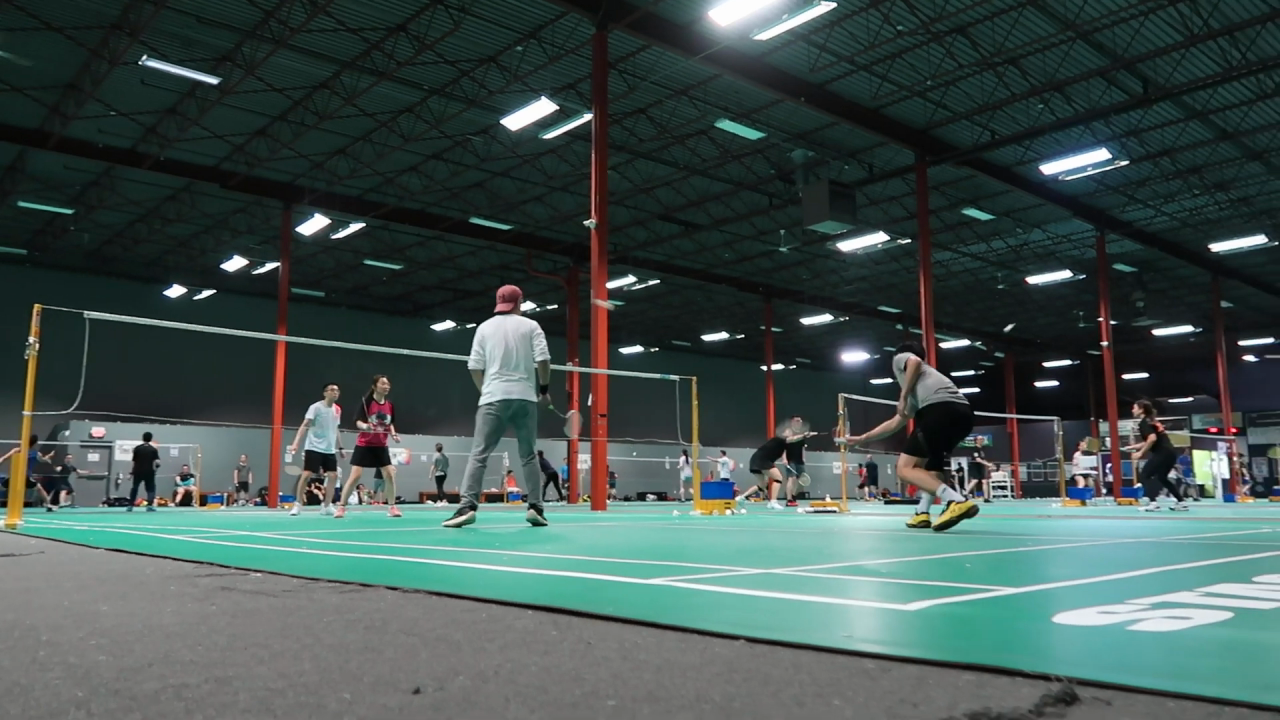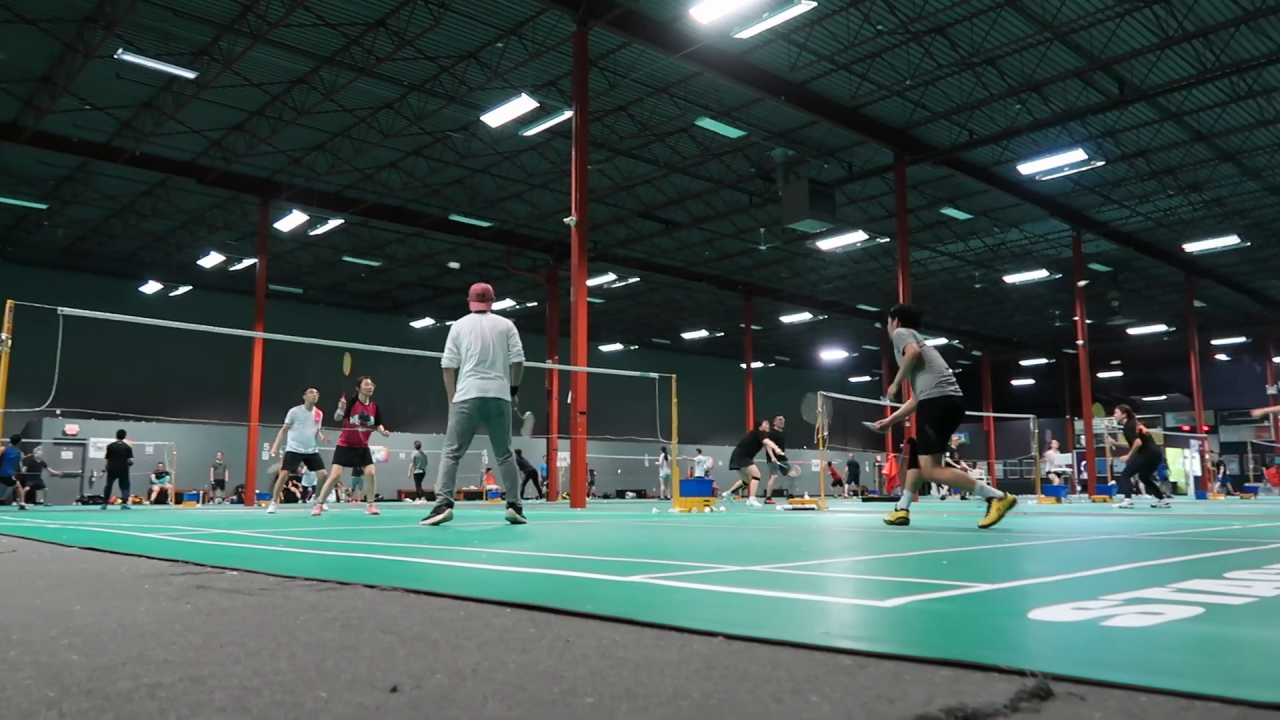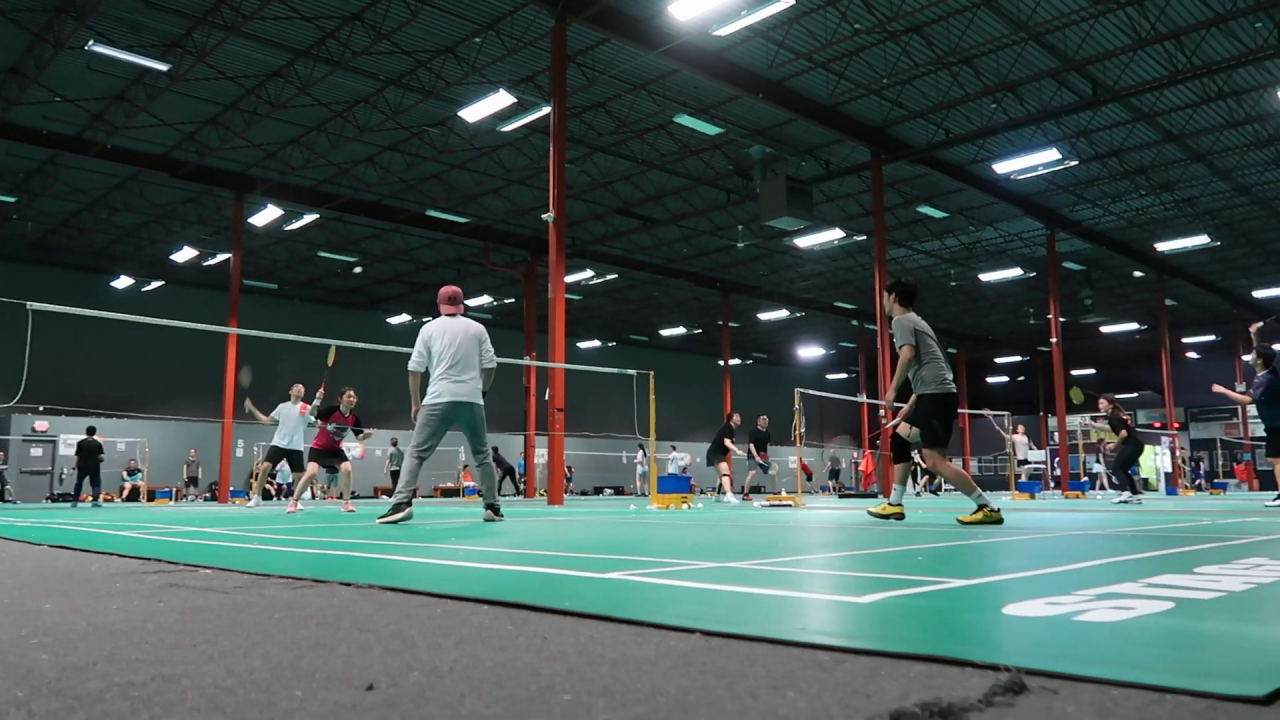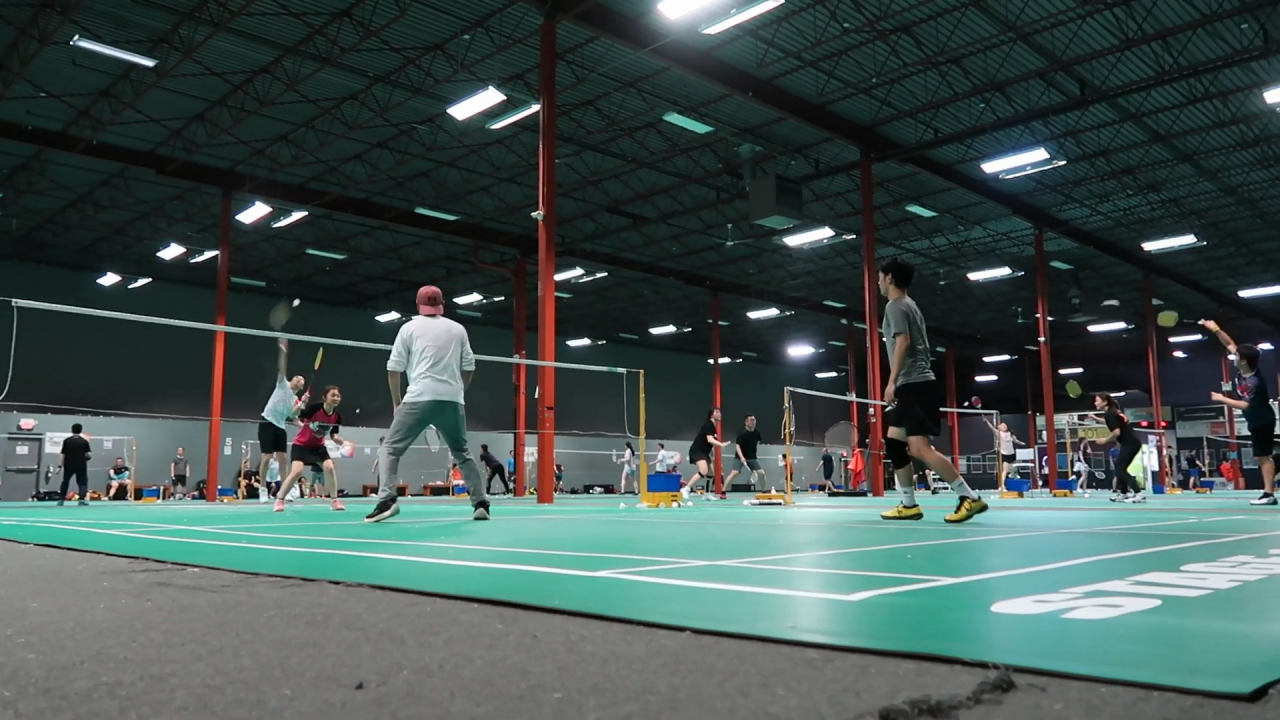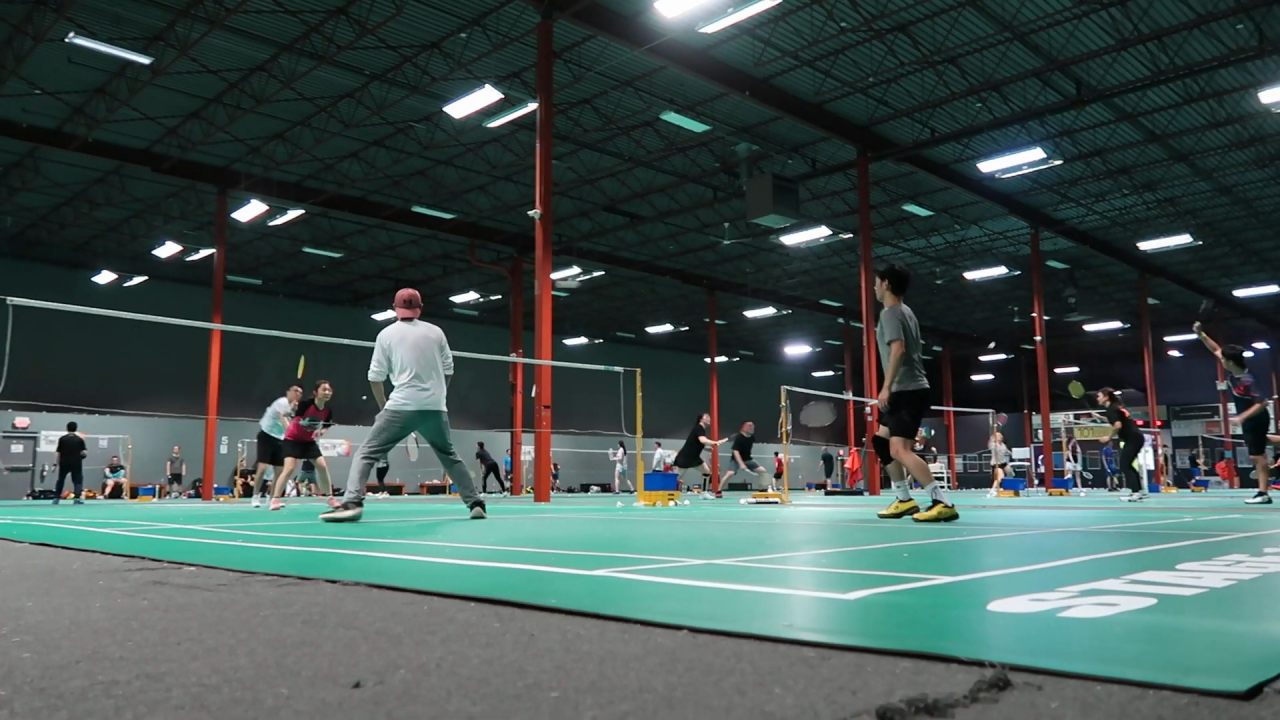
dt=0.2s
person 1, frame 1
left shoulder: (485, 328)
right shoulder: (530, 326)
left elbow: (475, 366)
right elbow: (542, 359)
right wrist: (544, 389)
left hip: (493, 398)
right hip: (524, 398)
left knee: (479, 454)
right knee: (528, 455)
left ankle: (467, 507)
right ankle: (534, 507)
person 1, frame 2
left shoulder: (459, 326)
right shoulder: (506, 325)
left elbow: (448, 365)
right elbow: (517, 360)
left wrist: (451, 397)
right wrist: (514, 390)
left hip: (467, 397)
right hip: (498, 396)
left knee: (452, 452)
right knee: (504, 454)
left ankle: (443, 505)
right ankle: (513, 505)
person 1, frame 3
left shoulder: (429, 328)
right shoulder: (477, 328)
left elbow: (415, 368)
right elbow: (490, 365)
left wrist: (415, 402)
right wrist: (482, 391)
left hip: (439, 399)
right hip: (471, 400)
left knee: (416, 453)
right knee: (483, 455)
left ankle: (402, 503)
right ankle: (492, 506)
person 1, frame 4
left shoulder: (409, 328)
right shoulder: (457, 329)
left elbow: (394, 368)
right elbow: (468, 367)
left wrist: (397, 402)
left hip: (419, 399)
right hip: (452, 400)
left knee: (390, 449)
right knee: (462, 453)
left ankle: (386, 501)
right ankle: (481, 503)
person 1, frame 5
left shoulder: (387, 334)
right shoulder: (436, 333)
left elbow: (375, 377)
right elbow: (448, 371)
left wrist: (384, 407)
left hip: (402, 406)
right hip: (435, 407)
left knee: (366, 453)
right knee: (450, 457)
left ankle: (352, 503)
right ankle: (475, 503)
person 2, frame 1
left shoulder: (901, 358)
left elbow: (915, 361)
right elbow: (897, 422)
left wrist: (903, 396)
right wrist: (862, 439)
left hip: (940, 409)
right hip: (963, 413)
left knee: (905, 468)
right knee: (934, 457)
left ankle: (958, 502)
right ankle: (923, 512)
person 2, frame 2
left shoulder: (901, 333)
left elbow: (913, 352)
right elbow: (917, 399)
left wrist: (896, 383)
right wrist: (890, 420)
left hip: (938, 401)
right hip: (951, 400)
left knee: (930, 470)
right knee: (915, 453)
left ankle: (997, 497)
right ankle: (901, 510)
person 2, frame 3
left shoulder: (901, 320)
right shoulder: (917, 322)
left elbow: (908, 354)
left wrist: (892, 388)
right wrist: (909, 407)
left hip: (936, 395)
right hip: (935, 395)
left knee: (935, 461)
right knee: (899, 438)
left ankle: (988, 508)
right ankle: (894, 504)
person 2, frame 4
left shoulder: (895, 306)
right shoulder: (910, 306)
left elbow: (902, 343)
left wrist: (891, 382)
left hip: (916, 385)
right hip: (912, 386)
left knee: (920, 448)
right knee: (894, 444)
left ankle: (970, 499)
right ankle: (909, 505)
person 2, frame 5
left shoulder: (890, 313)
right shoulder: (906, 312)
left elbow: (898, 350)
left wrist: (886, 388)
left hip: (907, 391)
right hip: (909, 390)
left knee: (900, 449)
right knee: (881, 440)
left ankle: (943, 503)
right ankle: (904, 500)
